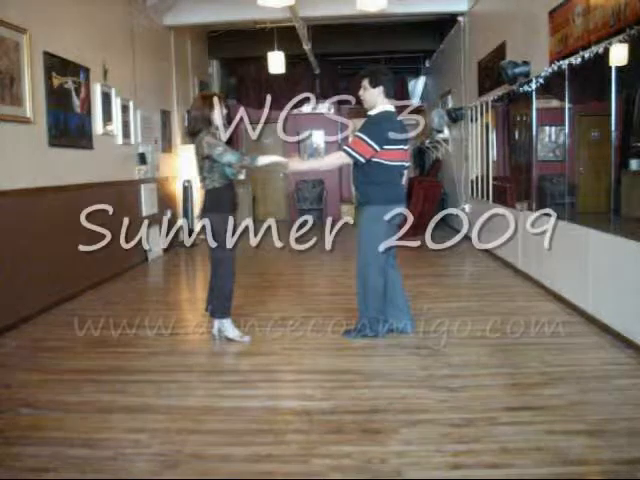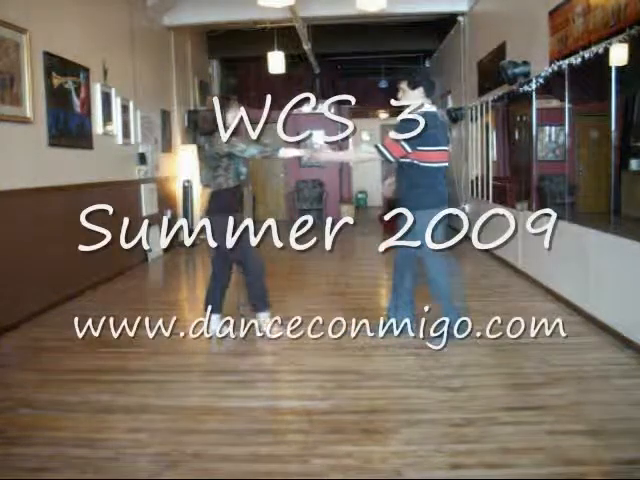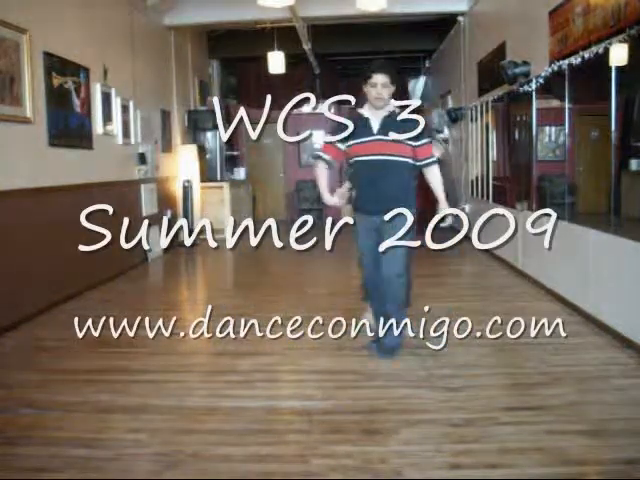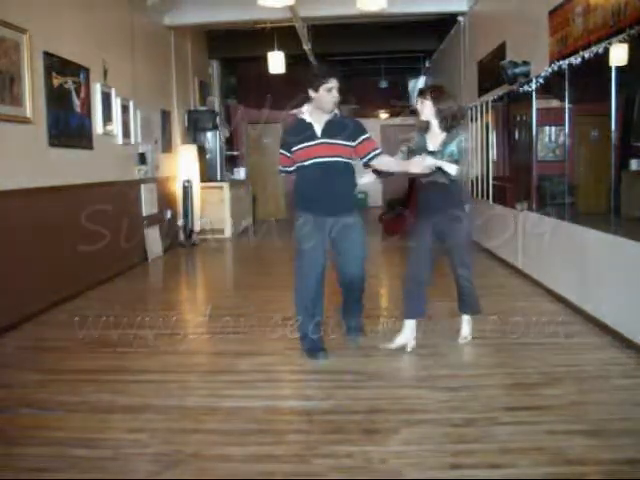
dt=1s
person 1, frame 1
left shoulder: (377, 123)
right shoulder: (397, 124)
left elbow: (344, 157)
left wrist: (302, 165)
left hip: (377, 205)
right hip: (391, 203)
left knee: (370, 264)
right knee: (386, 262)
left ankle: (370, 324)
right ankle: (399, 320)
person 1, frame 2
left shoulder: (415, 124)
right shoulder: (437, 120)
left elbow: (375, 153)
right wrist: (399, 179)
left hip: (424, 207)
right hip: (418, 205)
left knee: (434, 263)
right knee: (404, 260)
left ankle: (454, 321)
right ankle: (400, 318)
person 1, frame 3
left shoulder: (410, 124)
right shoulder: (350, 126)
left elbow: (430, 164)
right elbow: (323, 160)
left wrist: (442, 201)
right wrist: (327, 194)
left hip: (399, 213)
right hip: (365, 214)
left knee: (392, 273)
right knee: (372, 276)
left ankle: (394, 330)
right ankle: (385, 330)
person 1, frame 4
left shoulder: (351, 127)
right shoulder: (293, 130)
left elbow: (376, 158)
right elbow: (287, 171)
left wrist: (408, 165)
right wrist: (314, 183)
left hip: (346, 213)
right hip: (310, 215)
left knee: (354, 271)
right knee: (310, 276)
left ankle: (352, 319)
right ankle: (311, 337)
person 2, frame 1
left shoulder: (212, 138)
right shoulder: (207, 139)
left elbow: (232, 164)
right elbow: (238, 159)
right wrist: (275, 158)
left hip: (222, 210)
right hip: (217, 211)
left knee: (222, 265)
right knee: (224, 266)
left ankle: (219, 322)
right ankle: (224, 323)
person 2, frame 2
left shoulder: (210, 141)
right shoulder: (224, 141)
right elbow: (260, 150)
right wrist: (302, 152)
left hip: (222, 210)
right hip: (227, 212)
left knee: (222, 266)
right knee: (252, 263)
left ankle: (215, 321)
right ankle: (263, 317)
person 2, frame 3
left shoulder: (399, 136)
right shoulder: (360, 140)
left elbow: (414, 165)
right elbow: (350, 173)
left wrist: (432, 156)
left hip: (398, 205)
right hip: (371, 209)
left knee: (399, 261)
right knee: (372, 261)
left ankle: (398, 312)
right ankle: (373, 307)
person 2, frame 4
left shoulder: (458, 135)
right shoulder: (418, 139)
left elbow: (463, 170)
left wrist: (437, 162)
left hip: (454, 214)
right hip: (425, 214)
left knee: (461, 270)
right knee: (415, 273)
left ankle: (466, 321)
right ankle: (409, 332)
